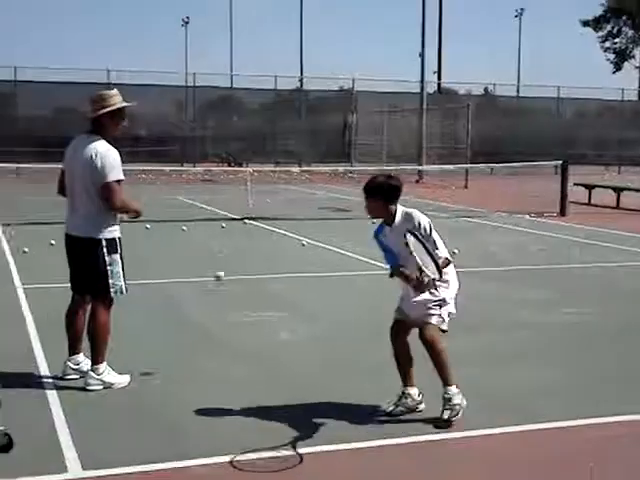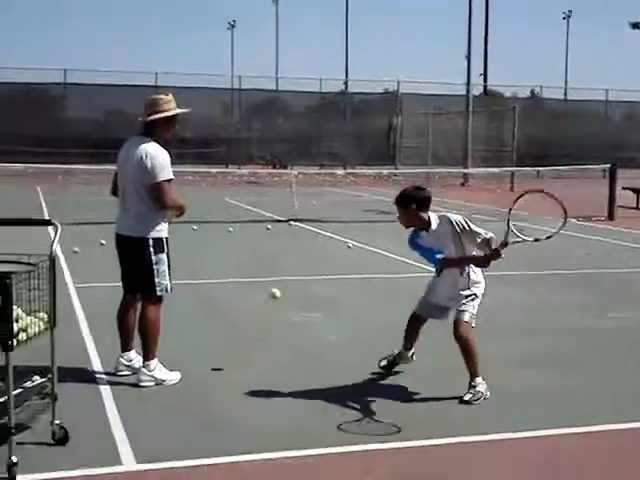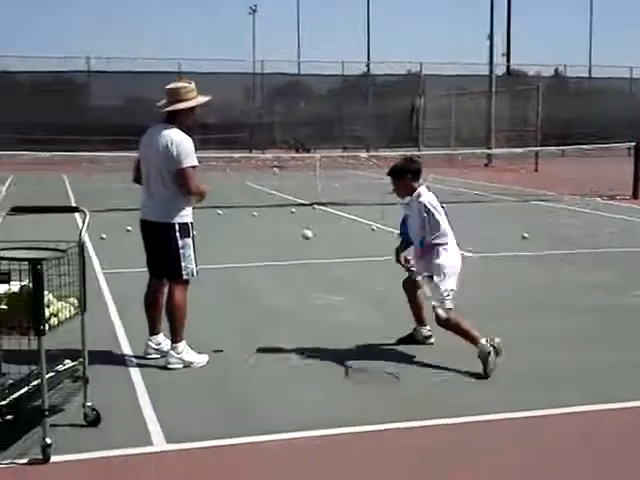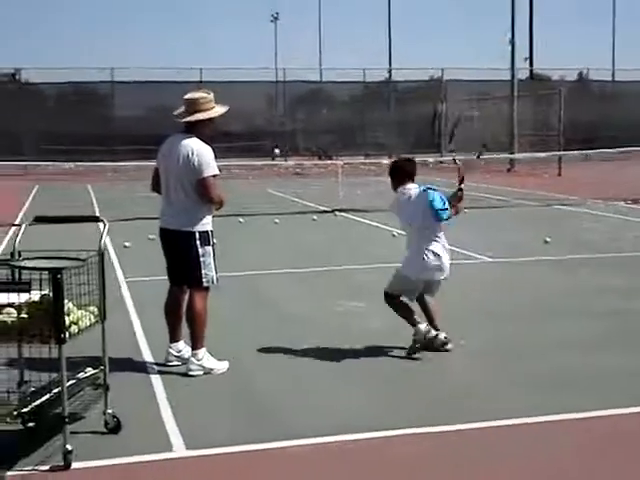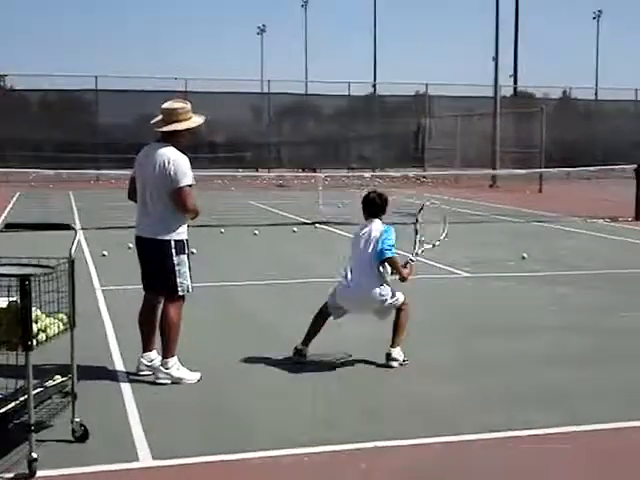
dt=0.3s
person 1, frame 1
left shoulder: (74, 145)
right shoulder: (106, 153)
left elbow: (63, 188)
right elbow: (115, 202)
right wrist: (134, 208)
left hip: (74, 233)
right hip: (99, 237)
left knee: (80, 298)
right knee: (102, 302)
left ankle: (74, 360)
right ankle: (97, 371)
person 1, frame 2
left shoulder: (128, 147)
right shoulder: (156, 153)
left elbow: (116, 189)
right elbow: (166, 200)
right wrist: (181, 205)
left hip: (125, 232)
right hip: (147, 237)
left knee: (131, 296)
right knee: (152, 300)
left ankle: (127, 357)
right ankle: (149, 367)
person 1, frame 3
left shoulder: (150, 135)
right shoulder: (180, 140)
left elbow: (138, 177)
right elbow: (190, 185)
right wrist: (202, 191)
left hip: (150, 218)
right hip: (173, 221)
left knee: (157, 280)
right knee: (178, 283)
left ankle: (155, 340)
right ankle: (177, 349)
person 1, frame 4
left shoulder: (167, 145)
right shoulder: (200, 150)
left elbow: (156, 185)
right elbow: (211, 195)
right wrist: (221, 200)
left hip: (169, 227)
right hip: (193, 230)
left knee: (178, 288)
right knee: (199, 290)
left ankle: (176, 347)
right ankle: (198, 356)
person 1, frame 5
left shoulder: (144, 153)
right shoulder: (177, 159)
left elbow: (133, 194)
right elbow: (186, 204)
right wrist: (195, 210)
left hip: (145, 235)
right hip: (168, 239)
left knee: (152, 297)
right knee: (174, 300)
left ankle: (148, 357)
right ankle: (168, 365)
person 2, frame 1
left shoulder: (416, 220)
right shoulder: (380, 234)
left elbow: (444, 256)
right elbow: (396, 267)
right wrist: (411, 280)
left hip: (440, 284)
right hip: (415, 286)
left knee: (428, 335)
right knee: (397, 333)
left ankle: (452, 394)
right ankle: (410, 395)
person 2, frame 2
left shoulder: (452, 221)
right shoulder: (415, 239)
left elbow: (485, 238)
right elbow: (442, 262)
left wrist: (492, 251)
right wrist: (473, 258)
left hip: (468, 284)
right hip: (441, 284)
left knee: (461, 331)
right knee: (415, 321)
left ankle: (478, 383)
right ankle: (405, 354)
person 2, frame 3
left shoulder: (425, 203)
right shoulder: (410, 206)
left elbow: (440, 237)
right elbow: (407, 239)
left wrist: (419, 259)
right wrist: (401, 253)
left hip: (443, 261)
right hip: (428, 259)
left knee: (442, 316)
right knee: (409, 284)
left ankle: (486, 346)
right ankle: (422, 331)
person 2, frame 4
left shoulder: (397, 200)
right shoulder: (426, 192)
left wrist: (450, 202)
right wrist: (453, 204)
left hip: (420, 258)
right hip: (441, 258)
left knee: (391, 296)
right knee: (421, 294)
left ankle: (421, 329)
right ankle: (437, 336)
person 2, frame 5
left shoulder: (359, 234)
right shoulder: (386, 231)
right elbow: (388, 256)
left wrist: (398, 265)
right wrist: (403, 272)
left hip: (347, 290)
right hip: (372, 292)
left knee: (325, 311)
right knee: (402, 305)
left ankle: (302, 348)
right ankle: (395, 352)
